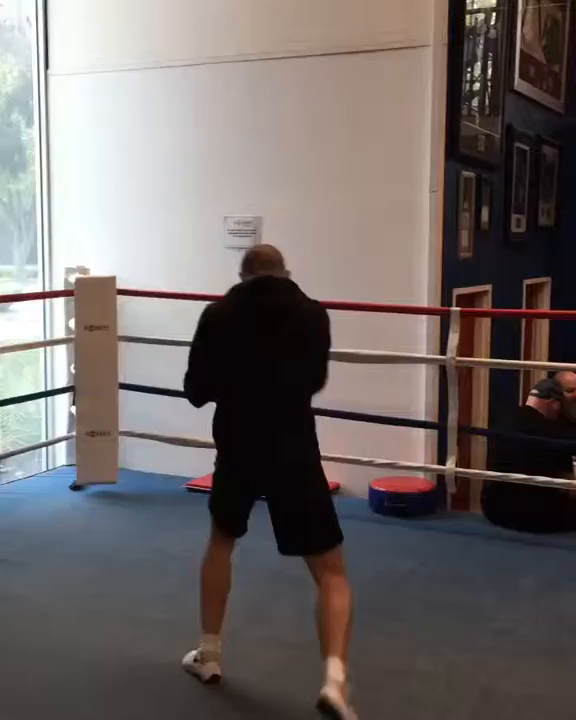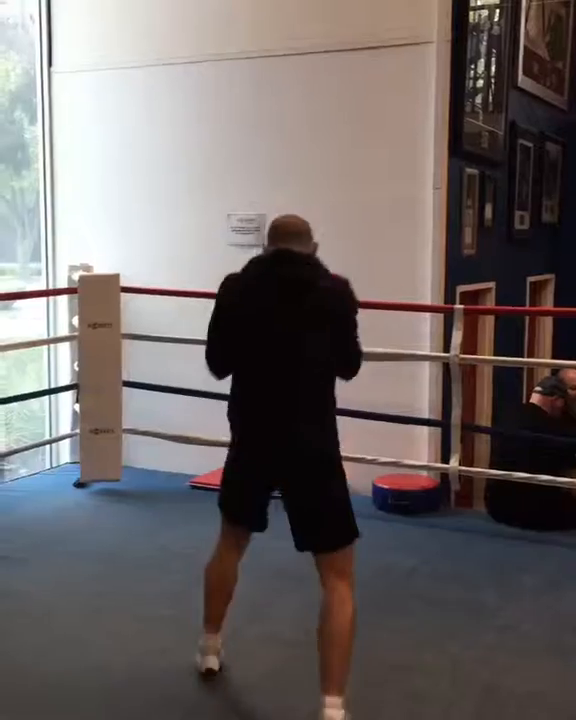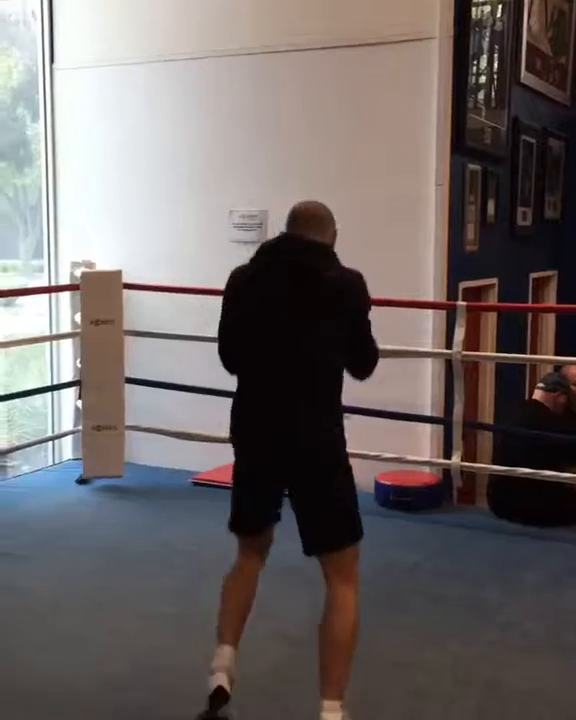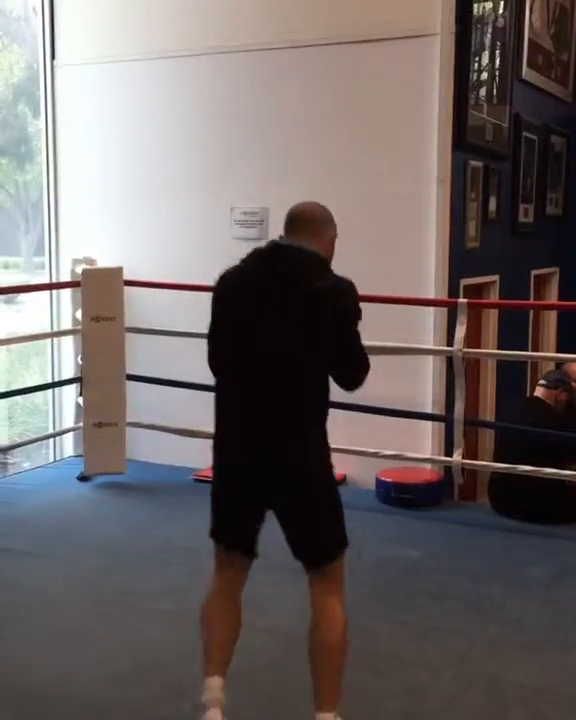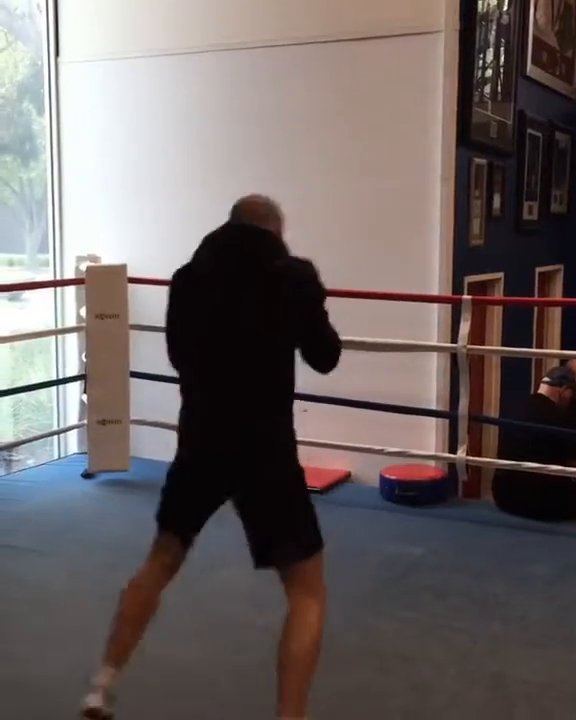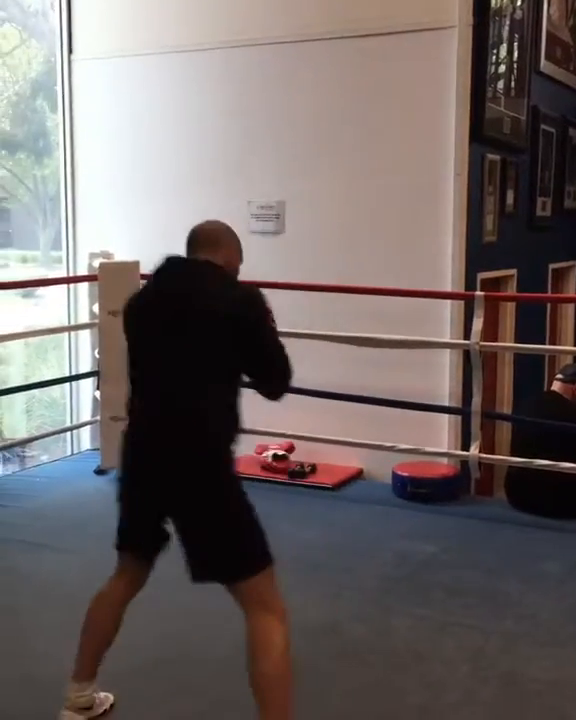
dt=0.2s
person 1, frame 1
left shoulder: (218, 315)
right shoulder: (311, 315)
left elbow: (197, 390)
left hip: (236, 453)
right hip: (294, 455)
left knee: (221, 540)
right knee: (333, 576)
left ankle: (209, 653)
right ankle: (334, 680)
person 1, frame 2
left shoulder: (235, 288)
right shoulder: (334, 291)
left elbow: (217, 363)
right elbow: (348, 366)
left hip: (251, 440)
right hip: (312, 444)
left knee: (231, 541)
right knee: (338, 578)
left ankle: (210, 649)
person 1, frame 3
left shoulder: (244, 279)
right shoulder: (345, 285)
right elbow: (363, 365)
left hip: (253, 439)
right hip: (316, 444)
left knee: (249, 555)
right knee: (342, 580)
left ankle: (222, 670)
person 1, frame 4
left shoulder: (232, 282)
right shoulder: (333, 292)
right elbow: (351, 375)
left hip: (235, 449)
right hip: (298, 454)
left knee: (227, 576)
right knee: (328, 588)
person 1, frame 5
left shoulder: (188, 276)
right shoulder: (293, 273)
right elbow: (325, 356)
left hip: (199, 445)
right hip: (263, 450)
left knee: (161, 562)
right knee: (307, 594)
person 1, frame 6
left shoulder: (143, 300)
right shoulder: (237, 299)
right elbow: (274, 382)
right wrist: (265, 332)
left hip: (140, 464)
right hip: (198, 469)
left knee: (129, 575)
right knee: (266, 612)
